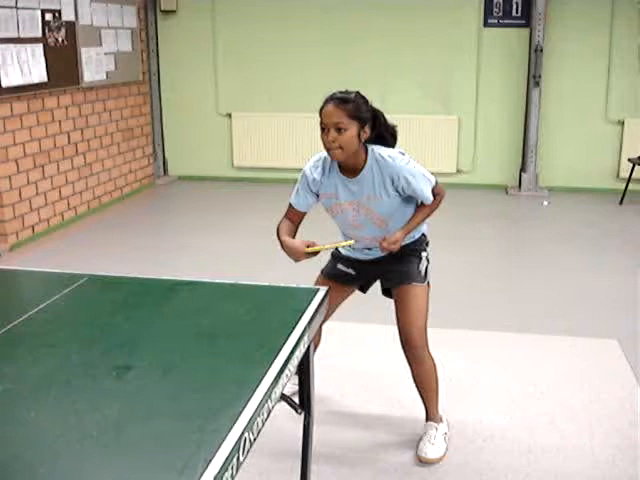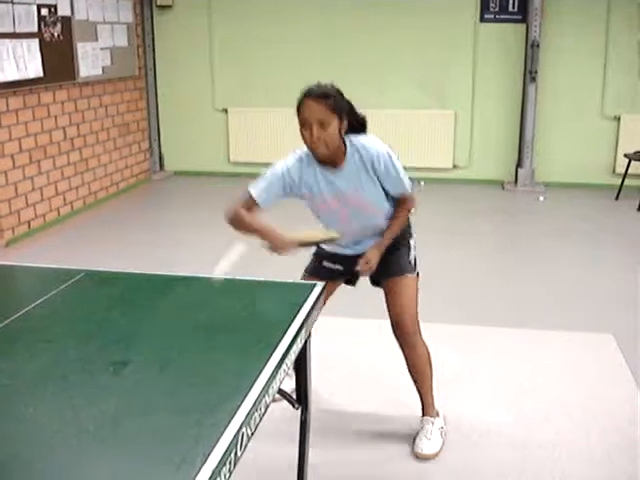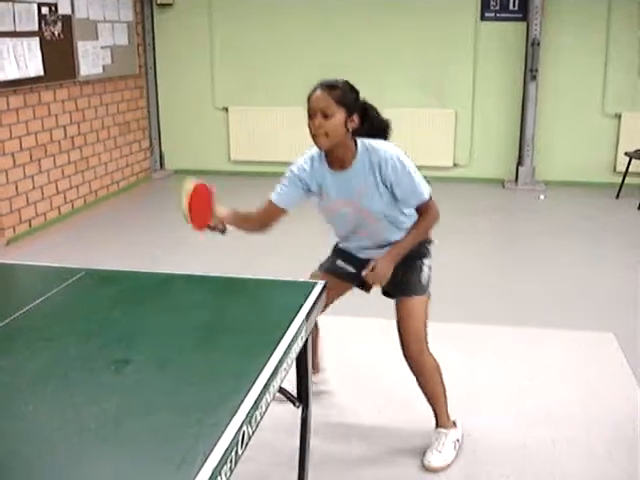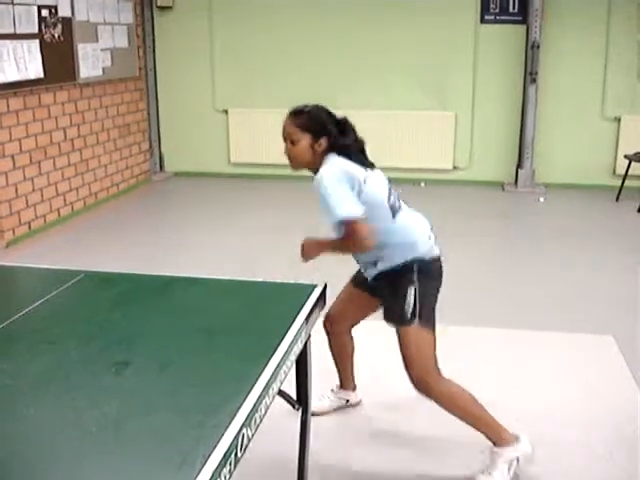
dt=0.5s
person 1, frame 1
left shoulder: (394, 165)
right shoulder: (317, 171)
left elbow: (436, 196)
right elbow: (288, 221)
left wrist: (403, 231)
right wrist: (288, 242)
left hip: (404, 250)
right hip: (351, 252)
left knee: (413, 341)
left ankle: (435, 421)
person 1, frame 2
left shoulder: (373, 153)
right shoulder: (293, 169)
left elbow: (406, 203)
right elbow: (238, 212)
left wrist: (380, 248)
right wrist: (267, 233)
left hip: (389, 242)
right hip: (335, 248)
left knee: (406, 330)
left ankle: (430, 416)
person 1, frame 3
left shoulder: (385, 158)
right shoulder: (307, 169)
left elbow: (430, 214)
right elbow: (262, 219)
left wrist: (391, 258)
right wrist: (228, 216)
left hip: (406, 251)
right hip: (352, 251)
left knee: (414, 348)
left ankle: (447, 427)
right ankle: (311, 371)
person 1, frame 4
left shoulder: (329, 177)
right shoulder: (343, 169)
left elbow: (361, 240)
left wrist: (319, 246)
left hip: (412, 269)
right hip: (385, 263)
left knee: (425, 379)
right knee: (334, 321)
left ankle: (507, 443)
right ankle: (347, 391)
